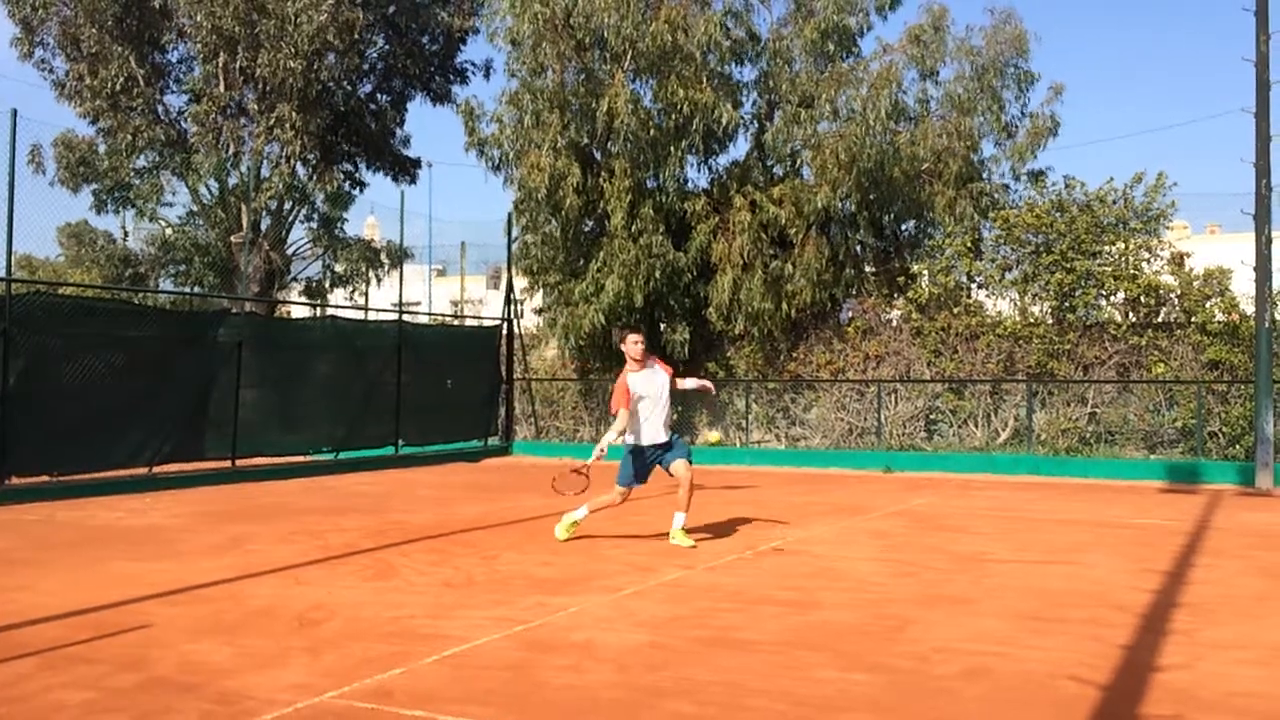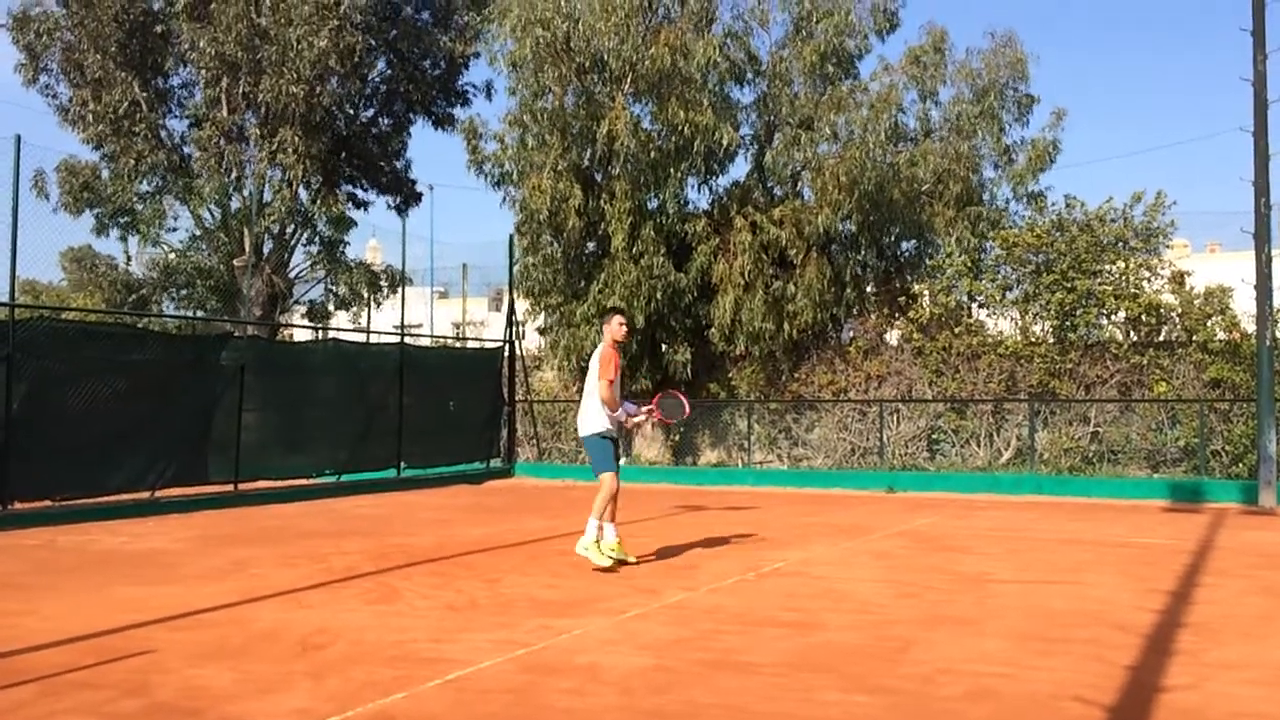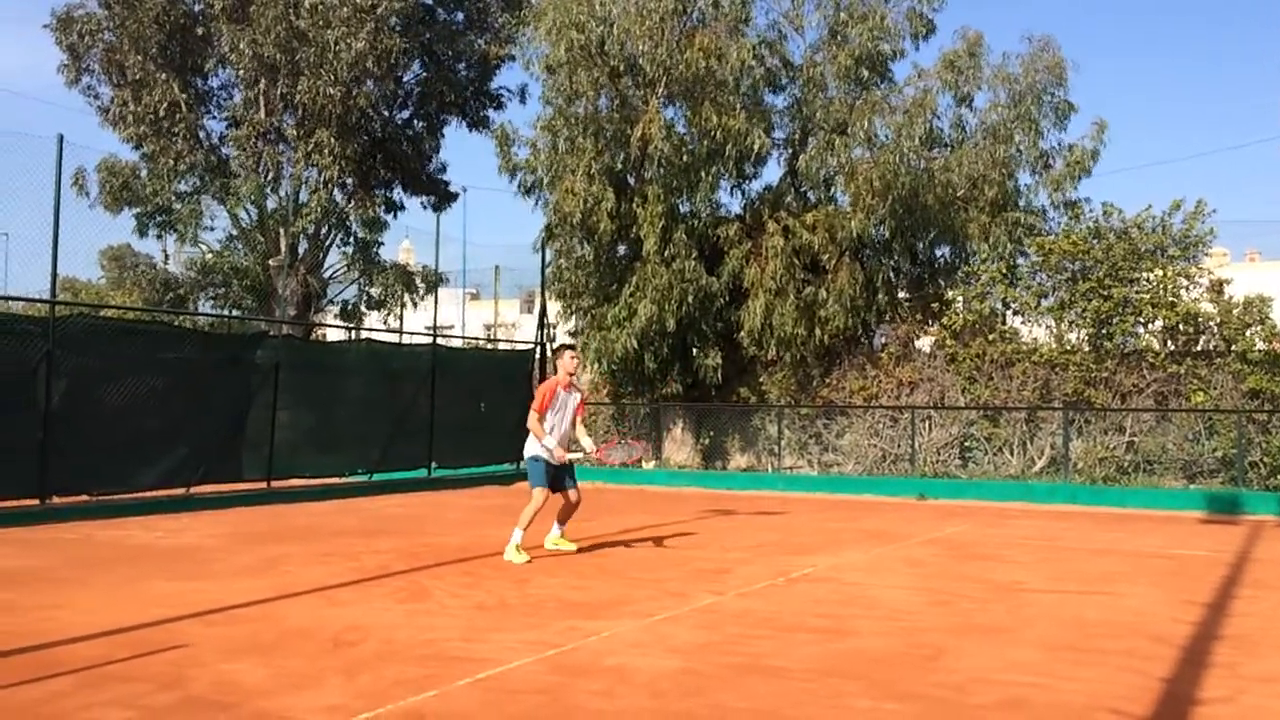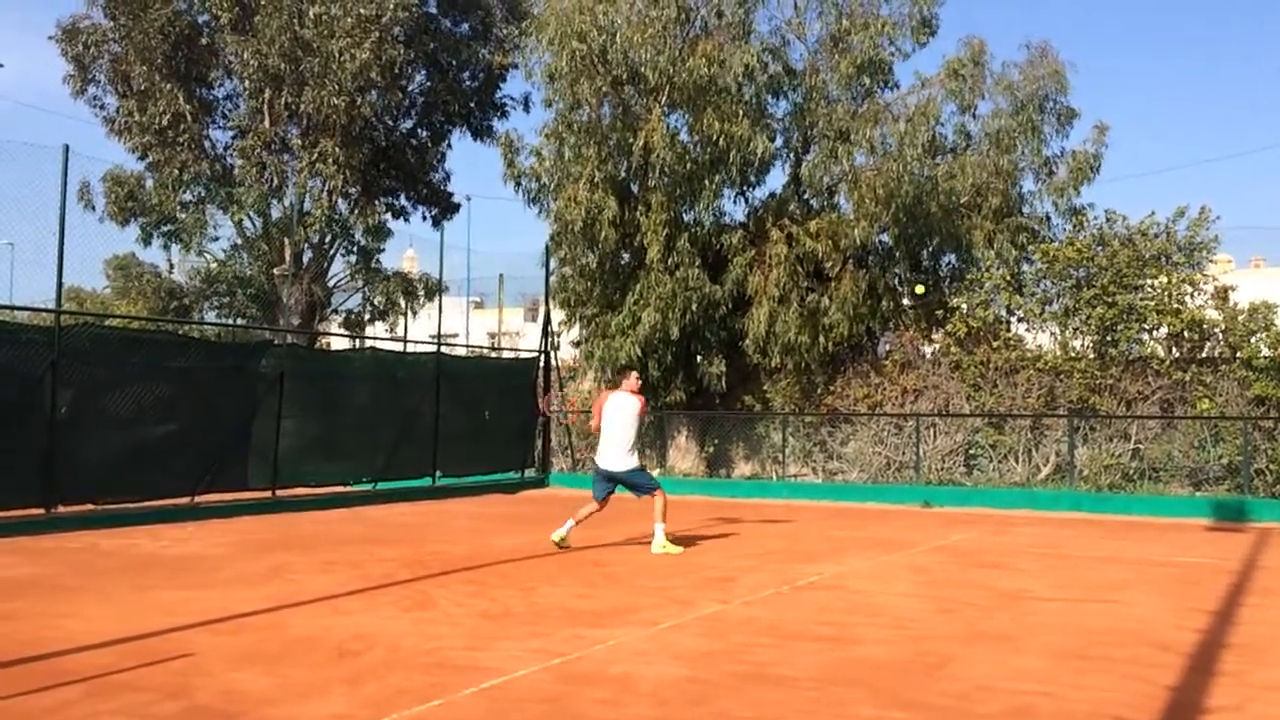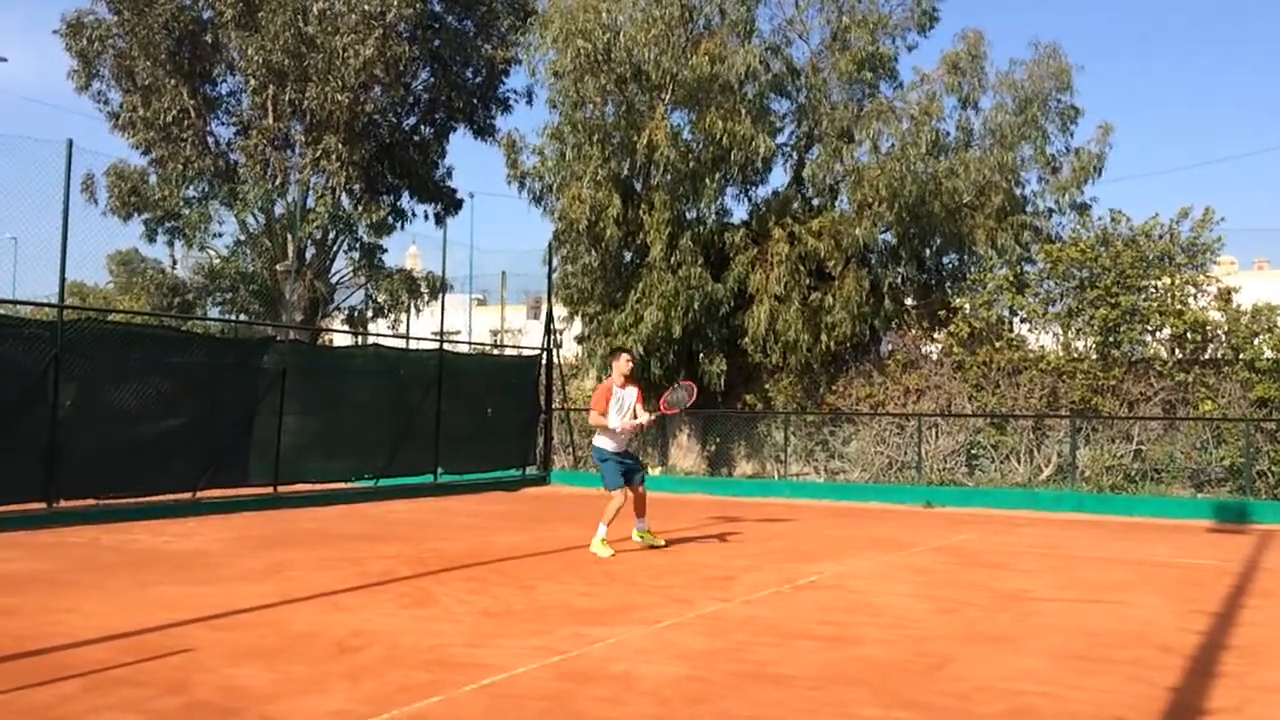
dt=1s
person 1, frame 1
left shoulder: (655, 363)
right shoulder: (624, 382)
left elbow: (673, 381)
right elbow: (623, 420)
left wrist: (698, 382)
right wrist: (606, 439)
left hip: (665, 438)
right hip: (640, 444)
left knee: (685, 475)
right knee: (619, 495)
left ankle: (677, 531)
right ankle: (572, 519)
person 1, frame 2
left shoulder: (608, 355)
right shoulder: (608, 353)
right elbow: (605, 393)
left wrist: (637, 409)
right wrist: (624, 417)
left hip: (606, 430)
right hip: (596, 430)
left knee: (613, 487)
right knee: (609, 485)
left ankle: (610, 544)
right ankle: (589, 541)
person 1, frame 3
left shoulder: (578, 393)
right shoulder: (548, 388)
left elbow: (578, 426)
right elbow: (532, 422)
left wrist: (588, 444)
right wrist: (553, 447)
left hip: (560, 455)
right hip: (538, 453)
left knee: (574, 498)
right knee: (540, 498)
left ankle: (555, 536)
right ankle: (513, 546)
person 1, frame 4
left shoulder: (605, 397)
right shoulder: (639, 402)
left elbow: (594, 427)
left hip: (603, 462)
right hip: (625, 465)
left knee: (597, 503)
right knee: (658, 495)
left ankle: (562, 533)
right ankle: (660, 541)
person 1, frame 5
left shoulder: (634, 388)
right shoulder: (605, 388)
left elbow: (641, 415)
right elbow: (593, 420)
left wrist: (648, 417)
right wrist: (619, 424)
left hip: (624, 450)
right hip: (604, 449)
left knee: (639, 491)
right knee: (620, 495)
left ankle: (641, 532)
right ankle: (599, 540)
